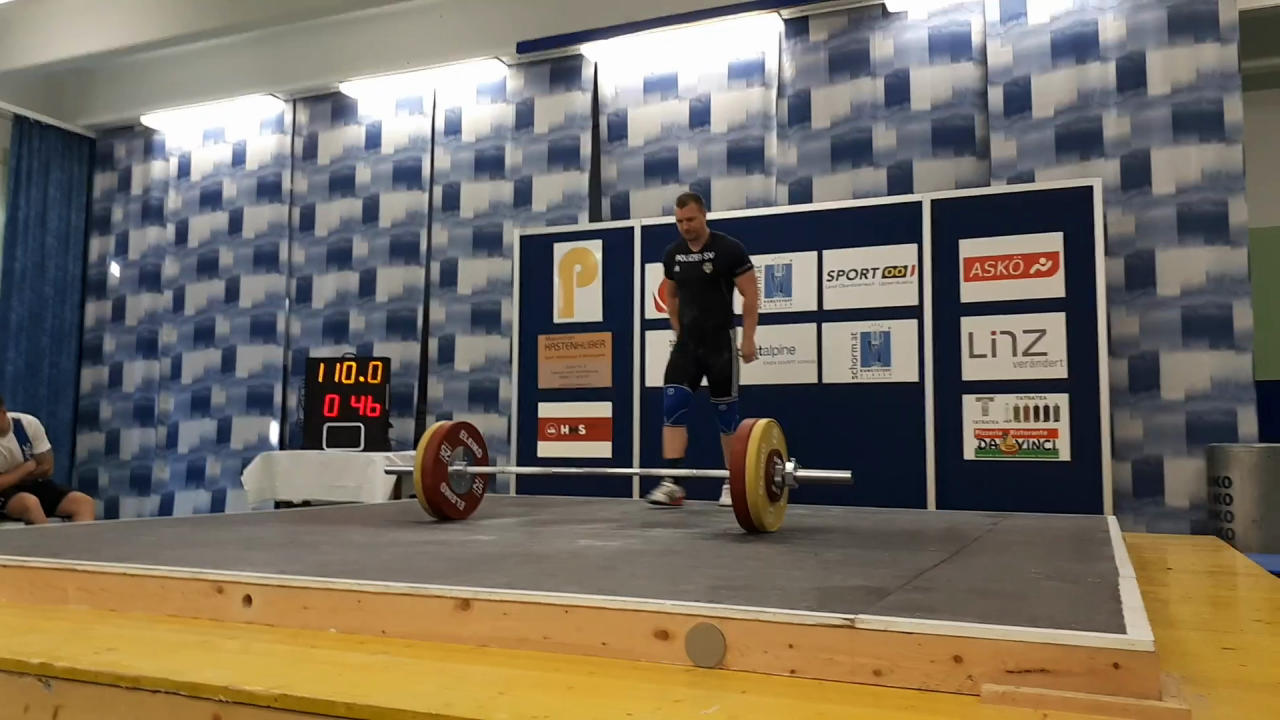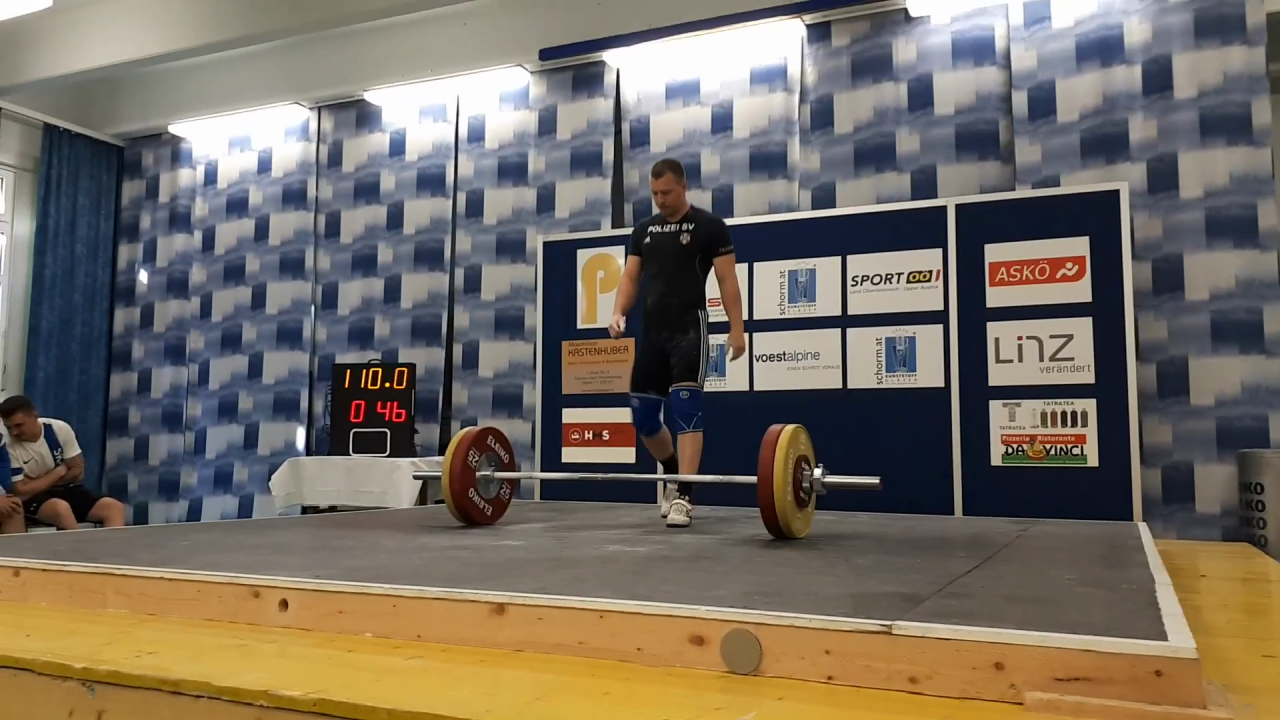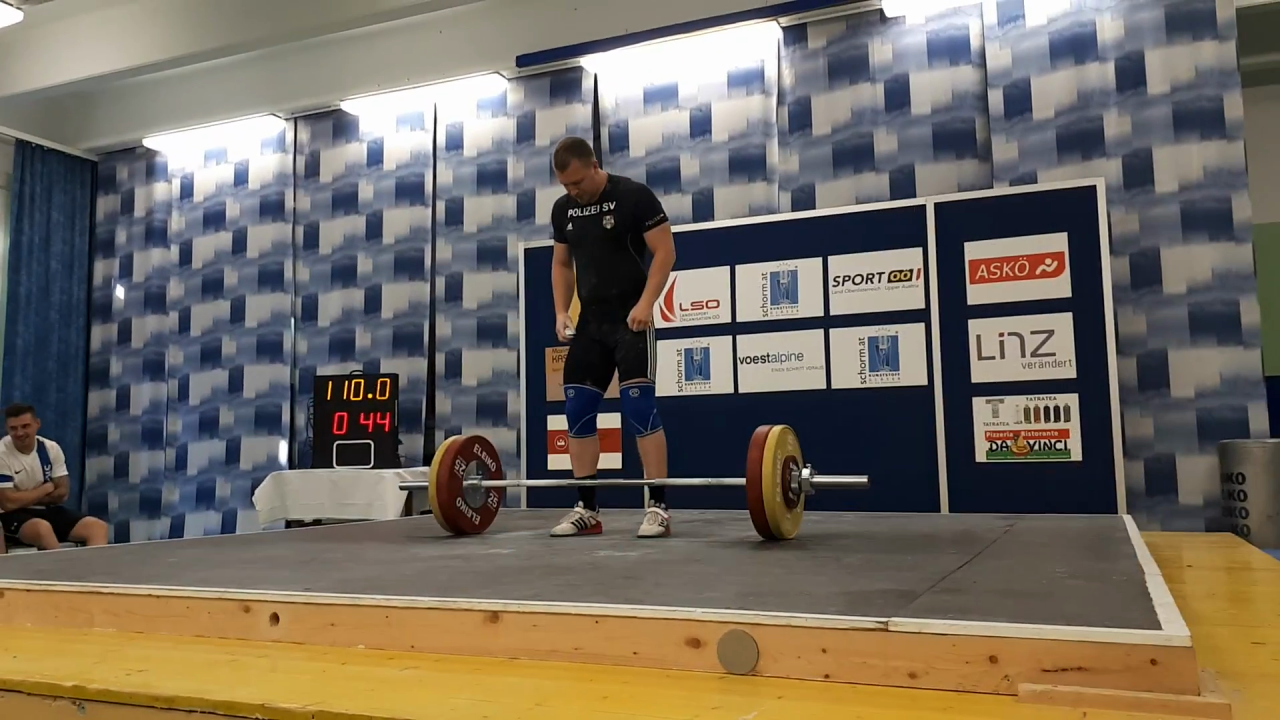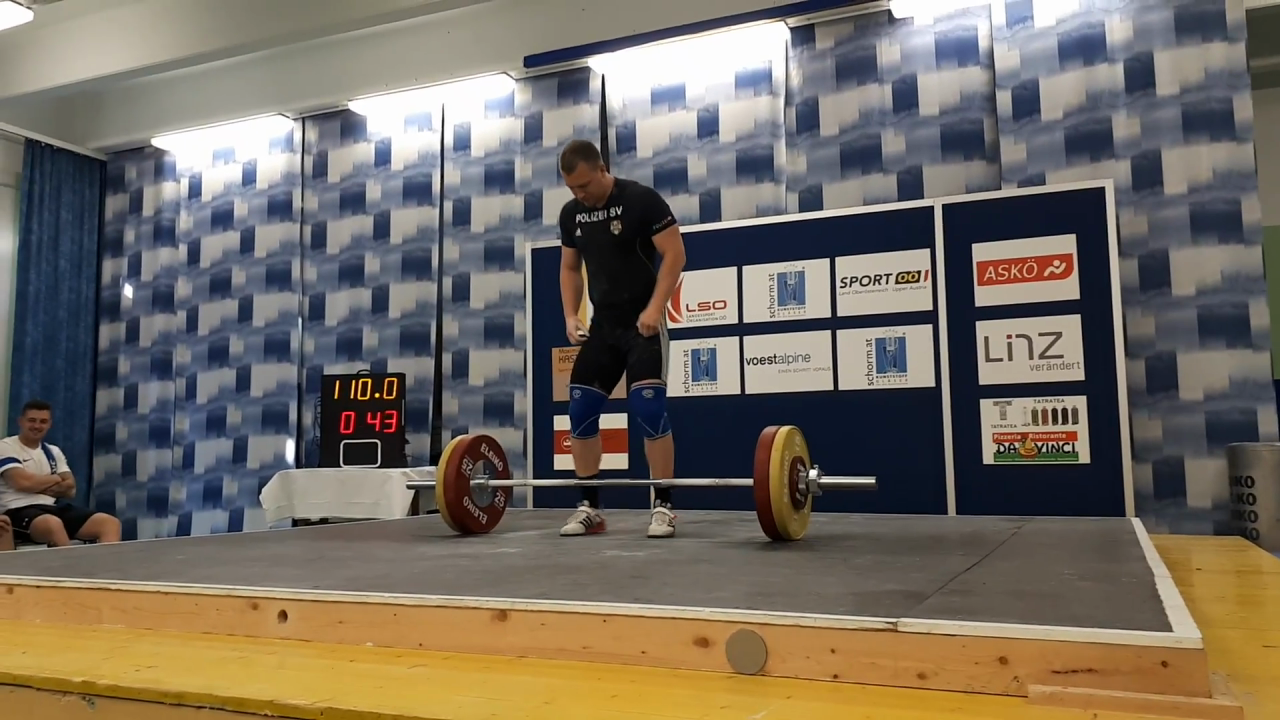
dt=1s
person 1, frame 1
left shoulder: (729, 249)
right shoulder: (672, 254)
left elbow: (750, 294)
left wrist: (748, 338)
left hip: (720, 342)
right hip: (687, 342)
left knee: (726, 412)
right knee: (673, 405)
left ankle: (732, 482)
right ankle: (672, 482)
person 1, frame 2
left shoulder: (709, 225)
right shoulder: (643, 229)
left elbow: (728, 279)
right elbow: (630, 276)
left wrist: (737, 328)
right wrist: (618, 313)
left hip: (689, 328)
right hip: (652, 331)
left knee: (685, 407)
right knee: (643, 415)
left ankle: (684, 497)
right ankle: (673, 474)
person 1, frame 3
left shoulder: (635, 195)
right shoulder: (563, 209)
left elbow: (665, 251)
left wrist: (647, 302)
right wrist: (561, 312)
left hip: (631, 318)
right hip: (589, 322)
left knee: (639, 406)
right knee: (577, 410)
left ankle: (657, 507)
right ankle: (586, 508)
person 1, frame 4
left shoulder: (642, 200)
right shoulder: (571, 214)
left elbow: (674, 255)
right elbow: (570, 268)
left wrist: (655, 309)
right wrist: (571, 316)
left hip: (642, 323)
right hip: (602, 326)
left knee: (648, 408)
right knee: (581, 411)
left ankle: (664, 506)
right ankle: (589, 506)
